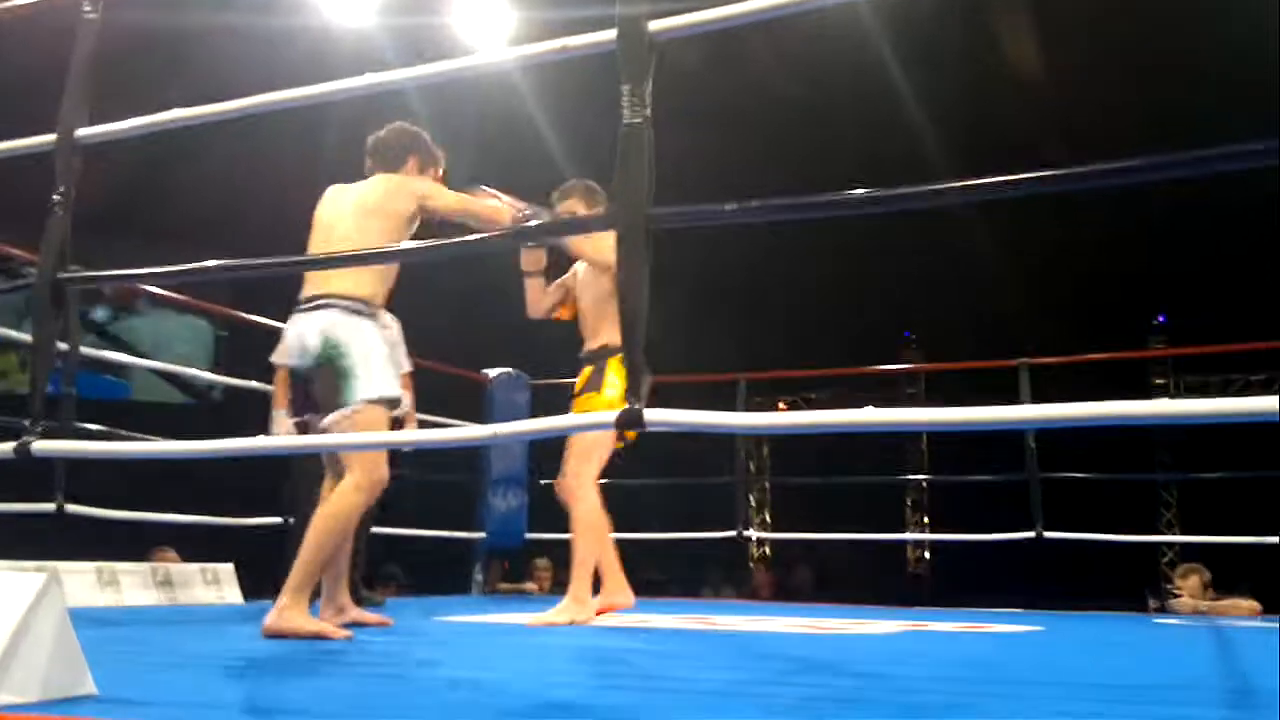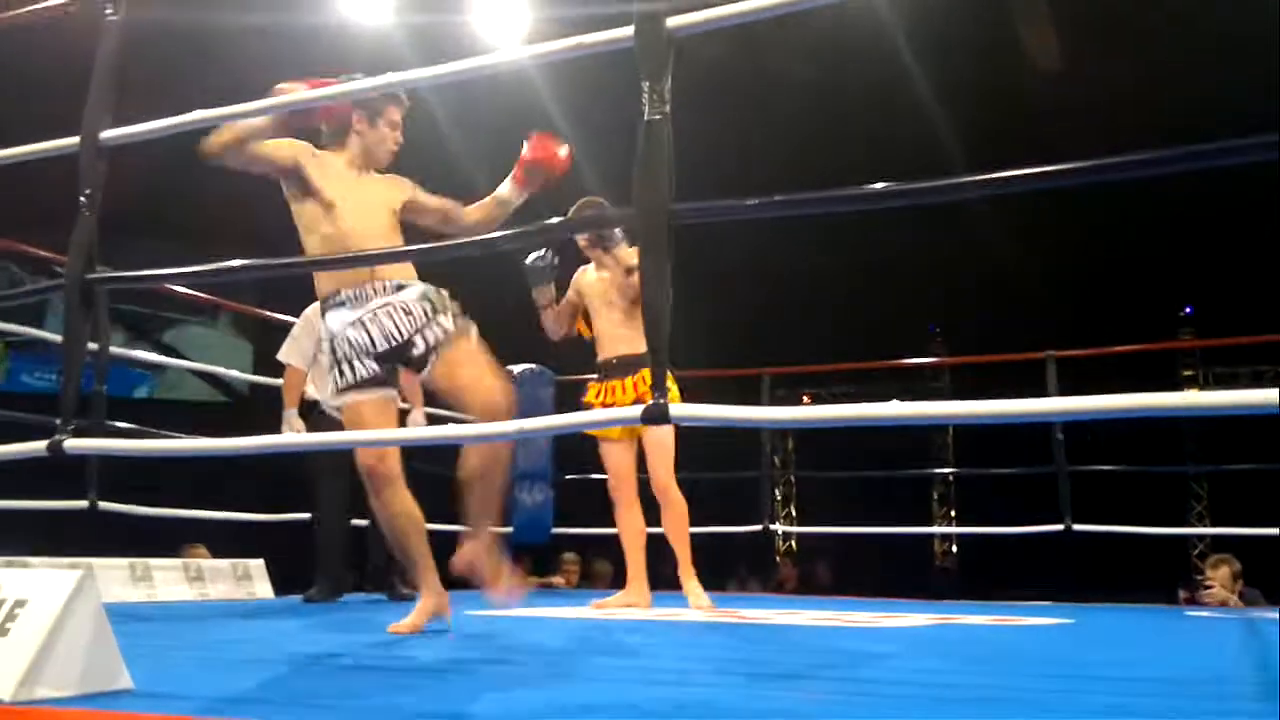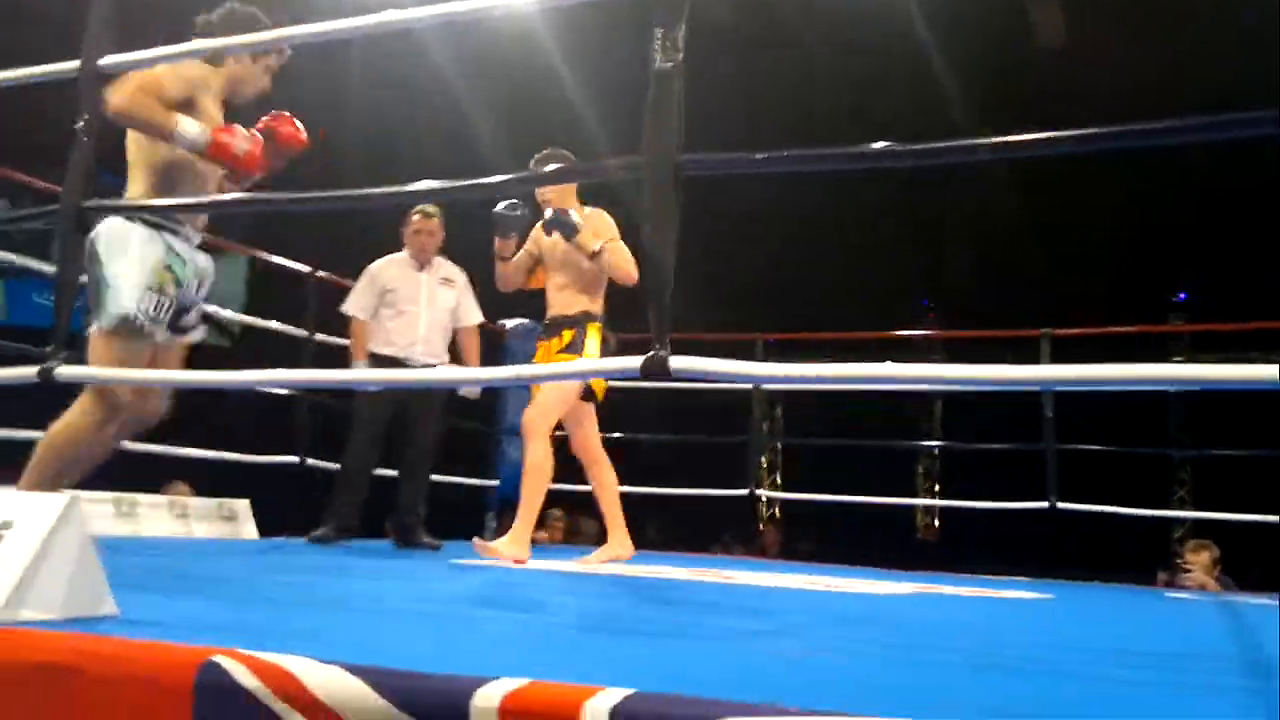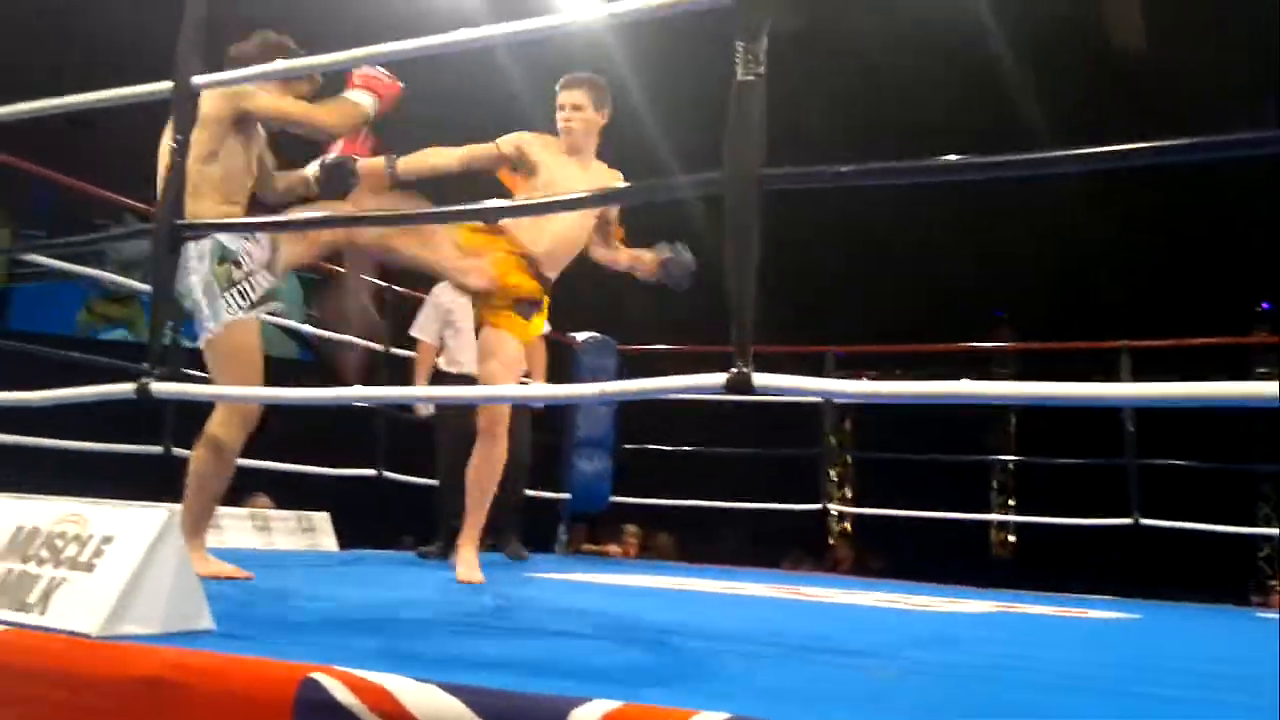
dt=0.7s
person 1, frame 1
left shoulder: (336, 195)
right shoulder: (401, 189)
right elbow: (496, 216)
right wrist: (507, 209)
left hip: (313, 329)
right hip: (345, 332)
left knee: (349, 472)
right knee: (365, 475)
left ankle: (336, 601)
right ankle: (289, 608)
person 1, frame 2
left shoulder: (396, 188)
right shoulder: (302, 160)
left elbow: (471, 222)
right elbow: (219, 148)
left wrist: (521, 184)
right wrist: (276, 115)
left hip: (414, 304)
right hip: (354, 325)
left knee: (493, 407)
right knee: (377, 467)
left ankle: (480, 546)
right ankle: (430, 593)
person 1, frame 3
left shoulder: (207, 98)
right shoulder: (188, 71)
right elbow: (119, 101)
left wrist: (260, 152)
right wrist: (203, 137)
left hip: (172, 252)
right hip: (146, 244)
left knee: (146, 405)
right knee: (111, 398)
person 1, frame 4
left shoulder: (247, 127)
right shoulder: (230, 96)
left elbow: (275, 189)
right elbow: (329, 121)
left wrist: (325, 170)
right wrist: (367, 95)
left hip: (239, 246)
right hip: (208, 251)
left knee: (351, 217)
right knee: (242, 406)
left ankle: (465, 269)
right ankle: (189, 545)
person 2, frame 1
left shoulder: (610, 240)
right shoulder: (580, 268)
left elbow: (612, 261)
right elbow: (538, 309)
left wrist: (561, 237)
right wrist: (533, 253)
left hip: (614, 370)
right hip: (597, 374)
left knee: (577, 475)
right knee: (573, 484)
left ankle: (579, 596)
right ankle: (615, 587)
person 2, frame 2
left shoulder: (637, 259)
right shoulder: (581, 277)
right elbow: (556, 331)
left wrist: (620, 253)
right wrist: (542, 288)
left hip: (646, 374)
right hip: (607, 382)
left knee: (662, 482)
right knee: (621, 489)
left ankle: (688, 577)
right ankle: (636, 587)
person 2, frame 3
left shoulder: (597, 220)
right shoulder: (542, 230)
left elbow: (629, 275)
right elbow: (509, 282)
left wrist: (583, 240)
right wrist: (504, 241)
left hip: (583, 335)
right hip: (555, 335)
left knee: (535, 423)
right knee: (587, 447)
left ankle: (519, 537)
right ankle: (618, 539)
person 2, frame 4
left shoulder: (608, 181)
right shoulder: (531, 147)
left elbow: (602, 249)
right elbow: (453, 159)
left wrist: (654, 264)
right wrist: (387, 168)
left hip: (525, 295)
right hip: (492, 261)
left knee: (494, 421)
left ankle: (468, 546)
person 3, frame 1
left shoulder: (387, 323)
left elbow: (401, 374)
left wrist: (410, 420)
right wrist: (282, 415)
right hip: (320, 421)
right knee: (312, 502)
left ankle: (353, 583)
person 3, frame 2
right shoulder: (317, 314)
right elbow: (295, 366)
left wrist: (417, 408)
right wrist: (291, 413)
right hip: (329, 416)
right knee: (330, 502)
left ankle: (386, 575)
right ankle: (329, 579)
person 3, frame 3
left shoulder: (454, 277)
right shoulder: (382, 270)
left elbow: (467, 328)
right elbow: (358, 319)
left wrist: (472, 371)
right wrist: (360, 362)
right hip: (383, 367)
left knee: (420, 452)
right knee: (362, 444)
left ankle: (408, 526)
right ankle: (339, 521)
person 3, frame 4
right shoulder: (444, 293)
left elbow: (534, 338)
right elbow: (427, 342)
left wrist: (538, 383)
right wrist: (420, 388)
right hip: (457, 384)
left knee: (515, 457)
right knee: (451, 466)
left ankle: (507, 534)
right ankle: (449, 538)
